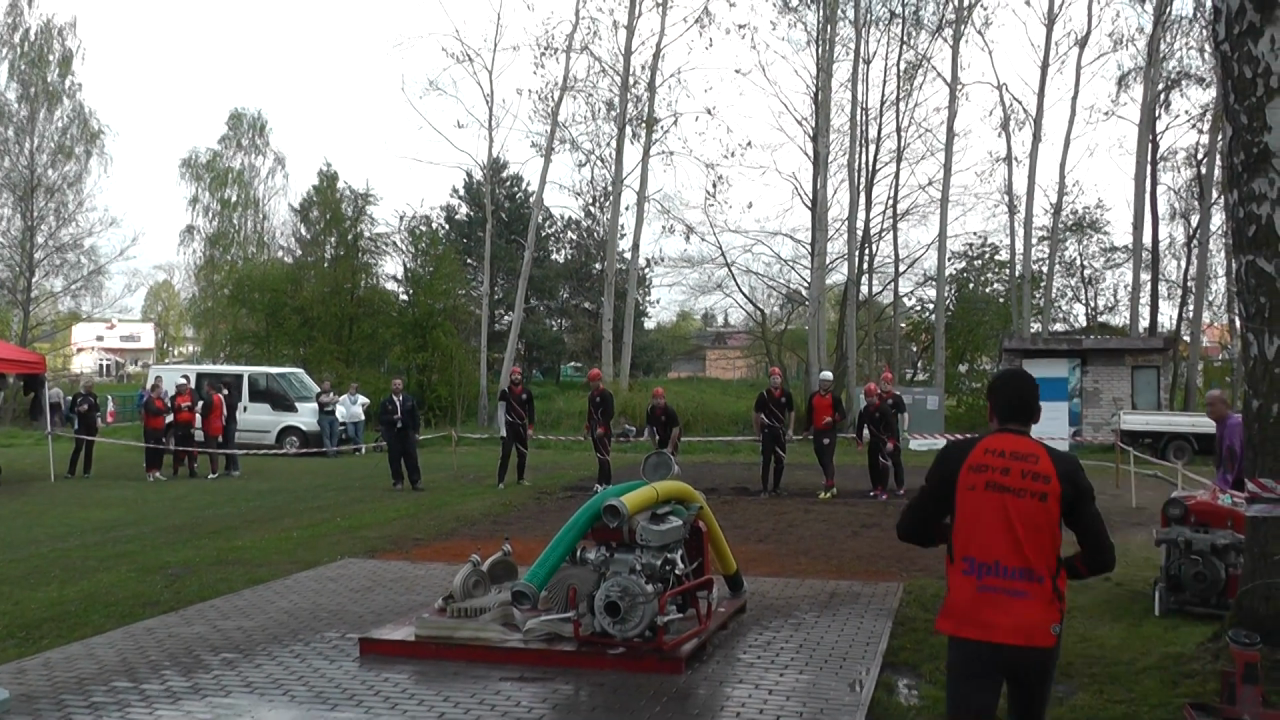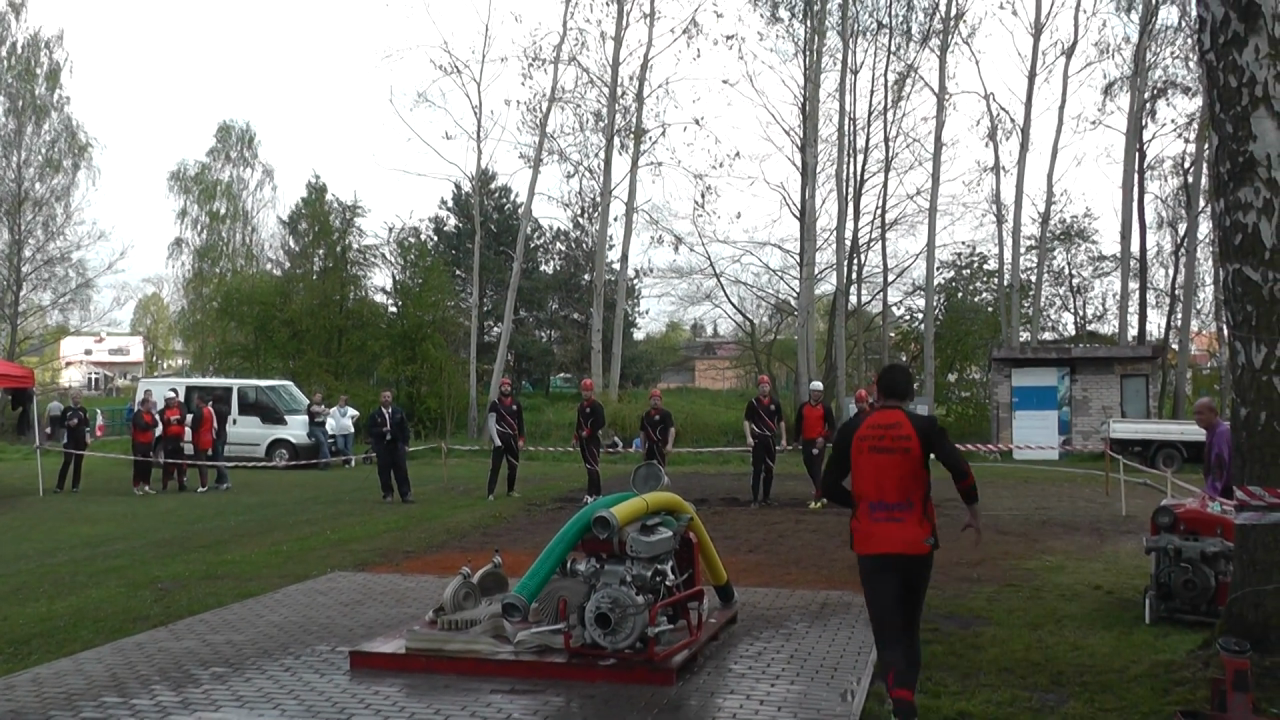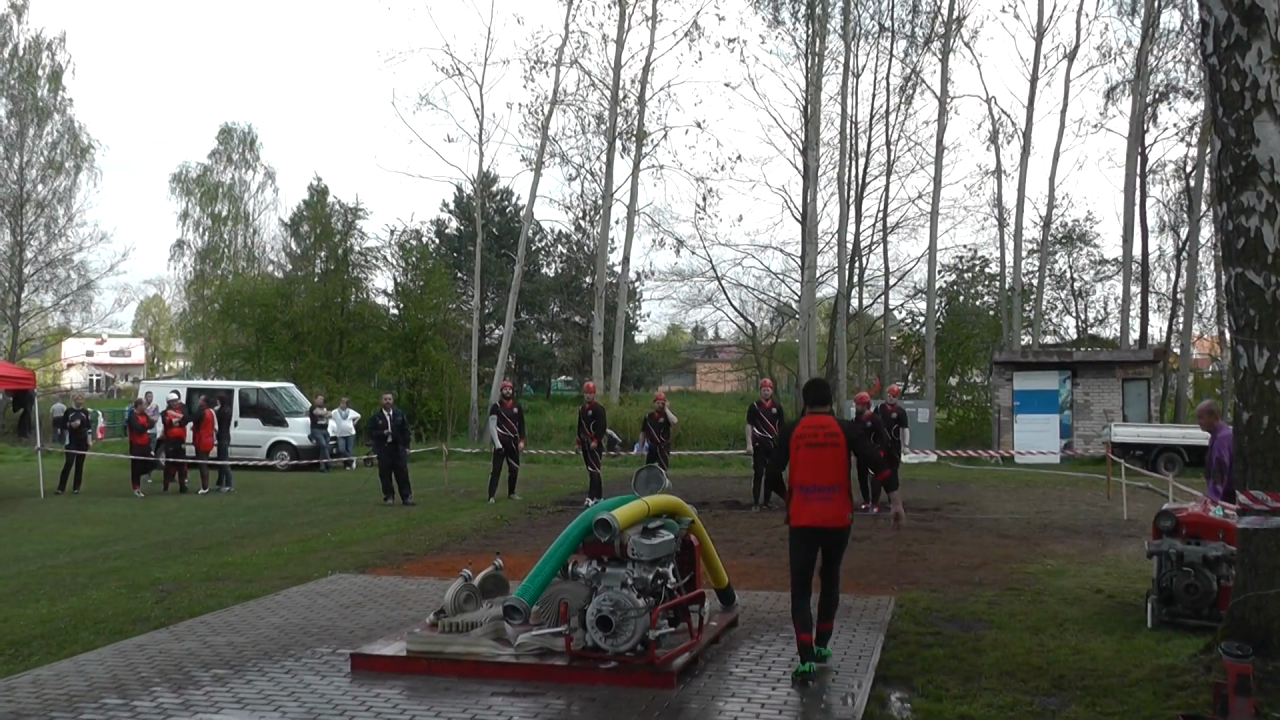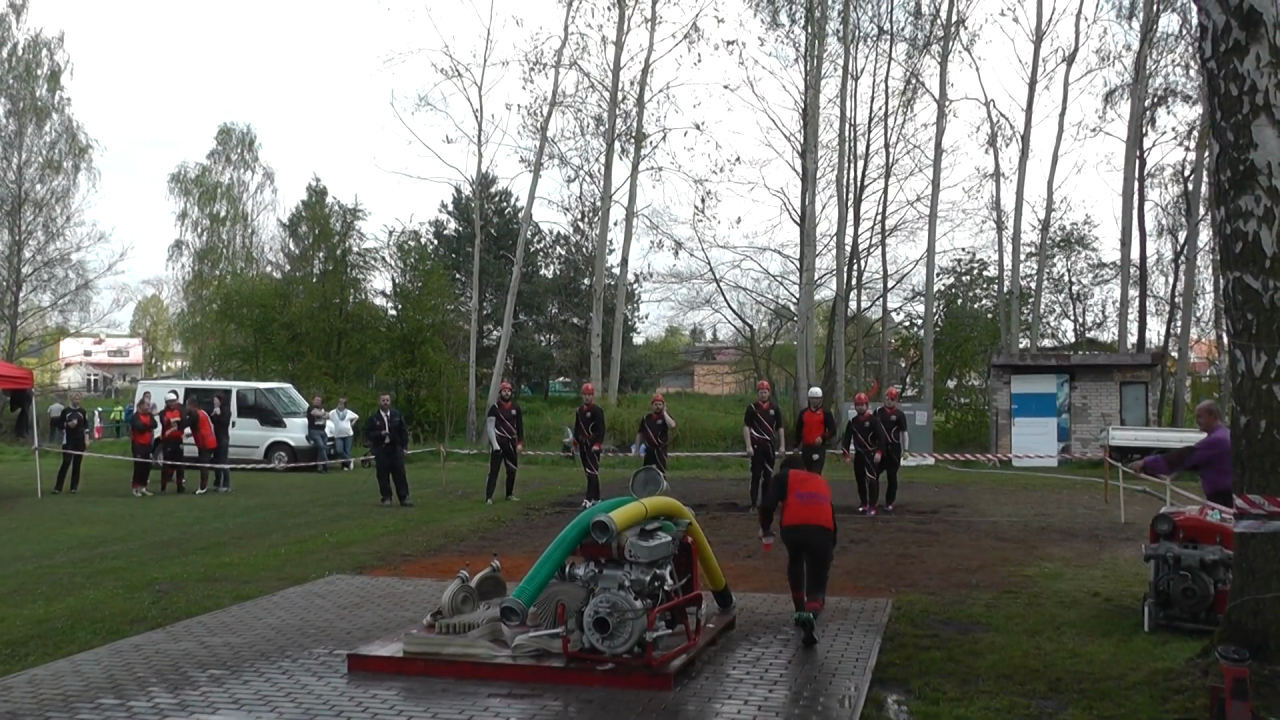
dt=0.7s
person 1, frame 1
left shoulder: (958, 457)
right shoulder: (1063, 468)
left elbow: (910, 529)
right elbow: (1102, 557)
left hip: (971, 628)
right hip: (1038, 633)
person 1, frame 2
left shoulder: (853, 430)
right shoulder: (925, 427)
left elbow: (829, 486)
right elbow: (959, 468)
right wrist: (973, 511)
left hip: (873, 547)
right hip: (917, 545)
left knee: (887, 636)
right knee: (909, 625)
person 1, frame 3
left shoulder: (792, 430)
right shoulder: (847, 429)
left elbow: (773, 473)
right elbow: (876, 461)
right wrist: (895, 499)
left hip: (802, 521)
right hip: (838, 520)
left knee: (800, 590)
right knee: (829, 581)
left ankle: (806, 660)
right ankle: (822, 646)
person 1, frame 4
left shoulder: (783, 477)
right shoulder: (820, 481)
left elbow: (767, 506)
left wrist: (765, 531)
right wrist: (831, 544)
left hip: (792, 527)
right hip: (822, 532)
left knee: (795, 563)
right knee: (817, 588)
left ankle: (800, 613)
right ankle: (809, 613)
